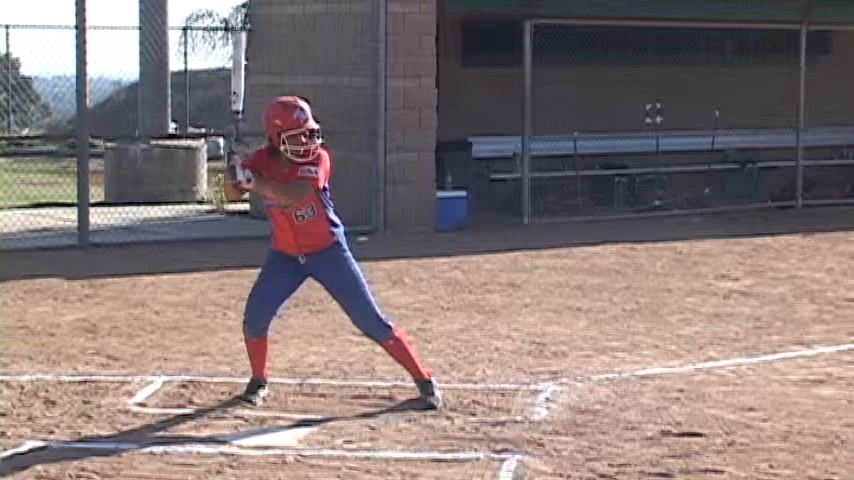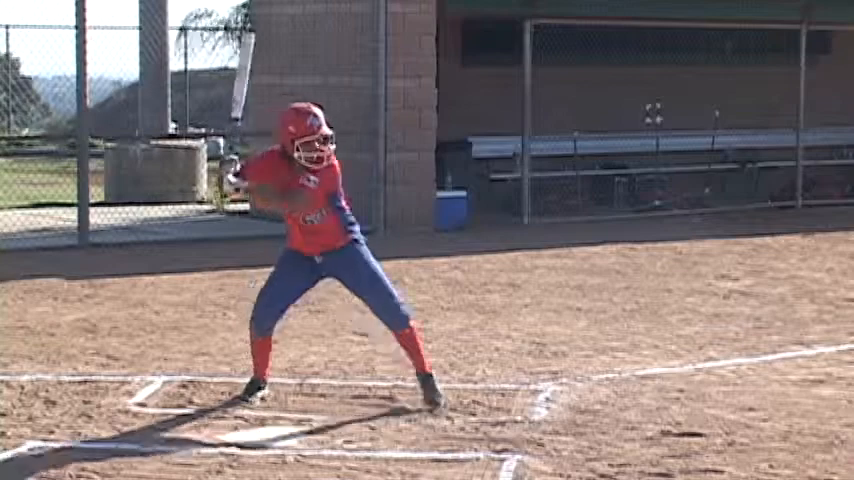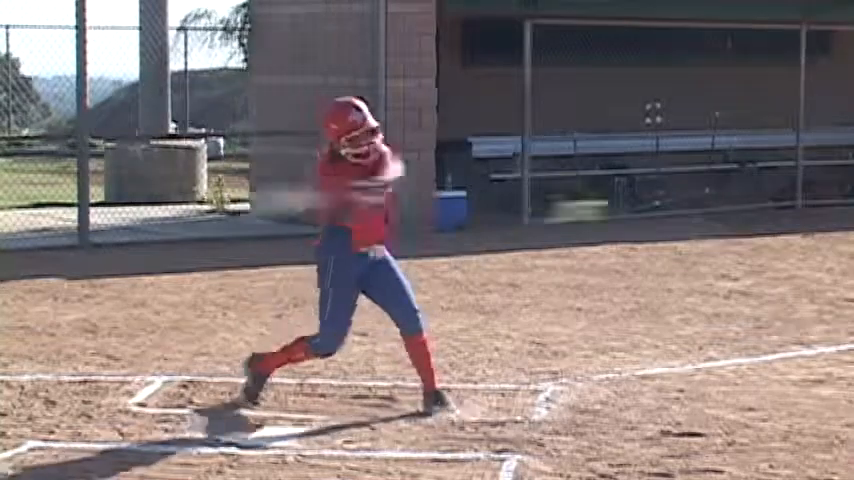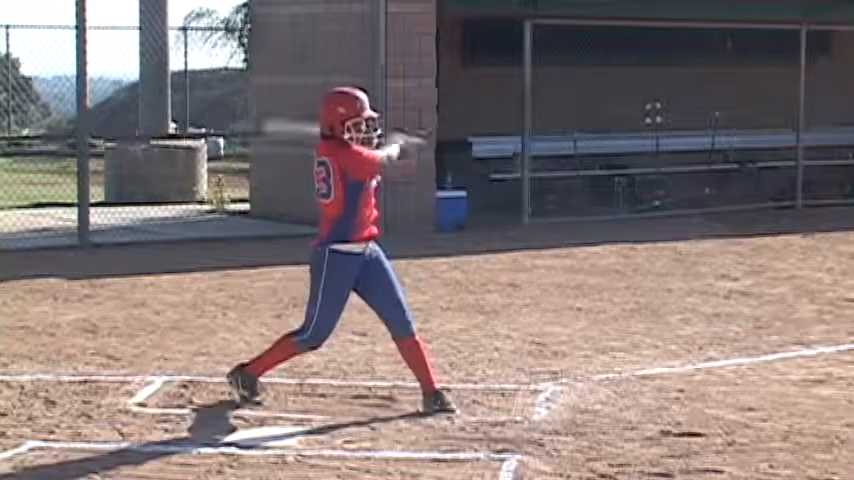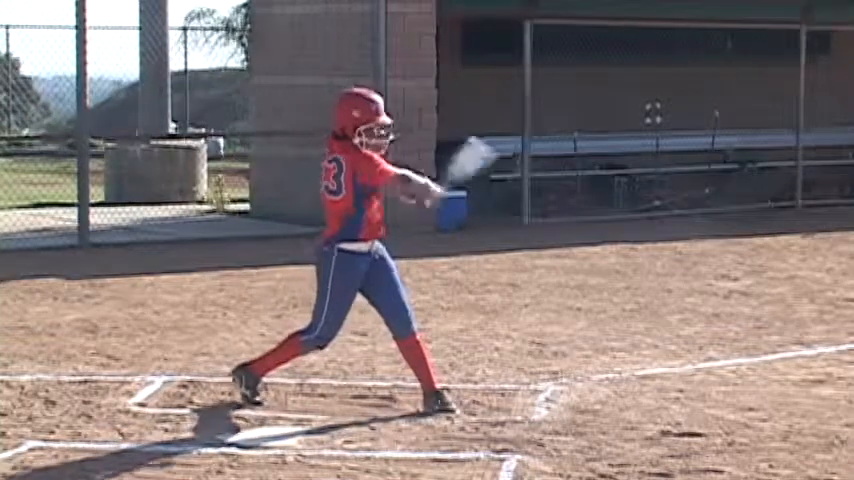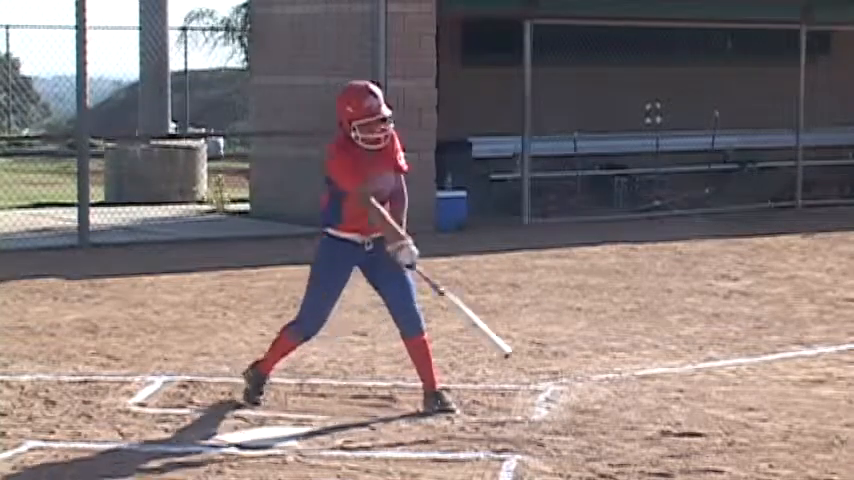
dt=0.3s
person 1, frame 1
left shoulder: (319, 158)
right shoulder: (262, 159)
left elbow: (295, 195)
right elbow: (232, 194)
left wrist: (255, 182)
right wrist: (234, 175)
left hip: (328, 250)
right hip: (285, 254)
left knee: (371, 319)
right knee: (255, 317)
left ankle: (423, 380)
right ankle: (259, 381)
person 1, frame 2
left shoulder: (329, 168)
right shoulder: (274, 160)
left elbow: (289, 203)
right elbow: (244, 177)
left wrist: (245, 187)
right wrist: (235, 176)
left hip: (346, 250)
right hip: (301, 254)
left knee: (392, 310)
right knee: (262, 315)
left ankle: (425, 378)
right ankle: (259, 380)
person 1, frame 3
left shoulder: (376, 152)
right shoulder: (330, 168)
left elbow: (391, 170)
right elbow: (340, 216)
left wrist: (373, 185)
left hip: (374, 253)
right hip: (340, 256)
left knee: (410, 318)
right knee: (328, 341)
left ankle: (432, 392)
right ankle: (261, 367)
person 1, frame 4
left shoulder: (328, 146)
right shoulder: (350, 157)
right elbow: (386, 155)
right wrist: (396, 146)
left hip: (365, 251)
right hip: (336, 256)
left knee: (401, 322)
right knee: (313, 334)
left ankle: (432, 392)
right ankle: (247, 374)
person 1, frame 5
left shoulder: (341, 146)
right shoulder: (358, 158)
right elbow: (400, 181)
left wrist: (414, 187)
right wrist: (426, 186)
left hip: (370, 250)
right hip: (343, 255)
left knee: (403, 322)
right knee: (320, 334)
left ankle: (432, 392)
right ankle: (250, 372)
person 1, frame 6
left shoulder: (389, 139)
right shoulder: (341, 152)
left elbow: (398, 191)
right elbow: (367, 204)
left wrist: (399, 237)
right wrist: (401, 240)
left hip: (379, 242)
right hip: (338, 242)
left knee: (410, 314)
right knee: (310, 319)
left ankle: (432, 391)
right ankle: (259, 373)
